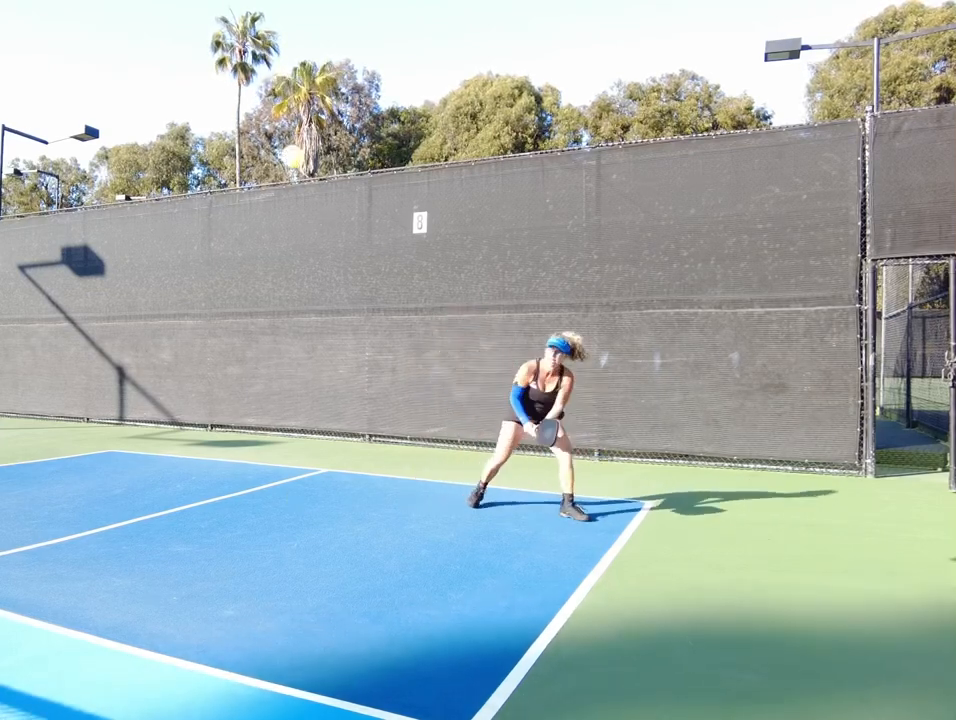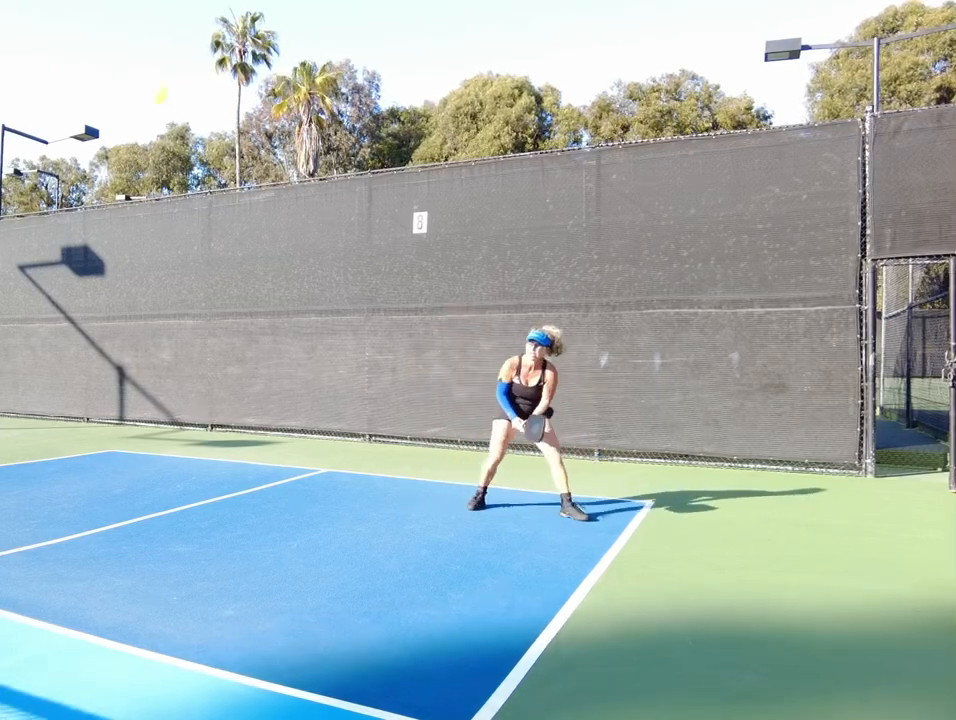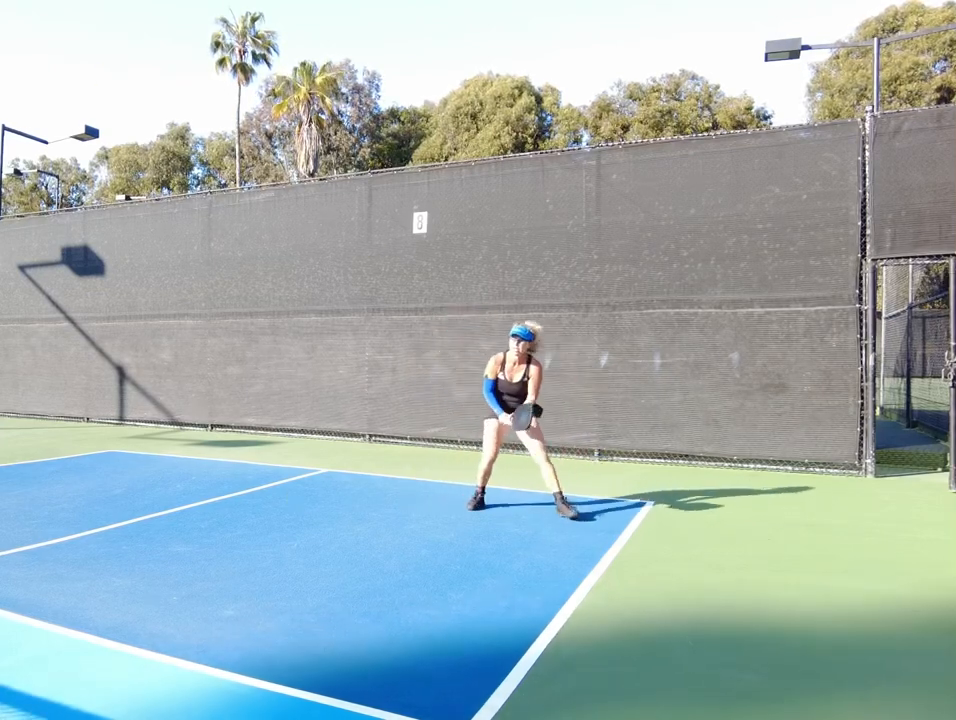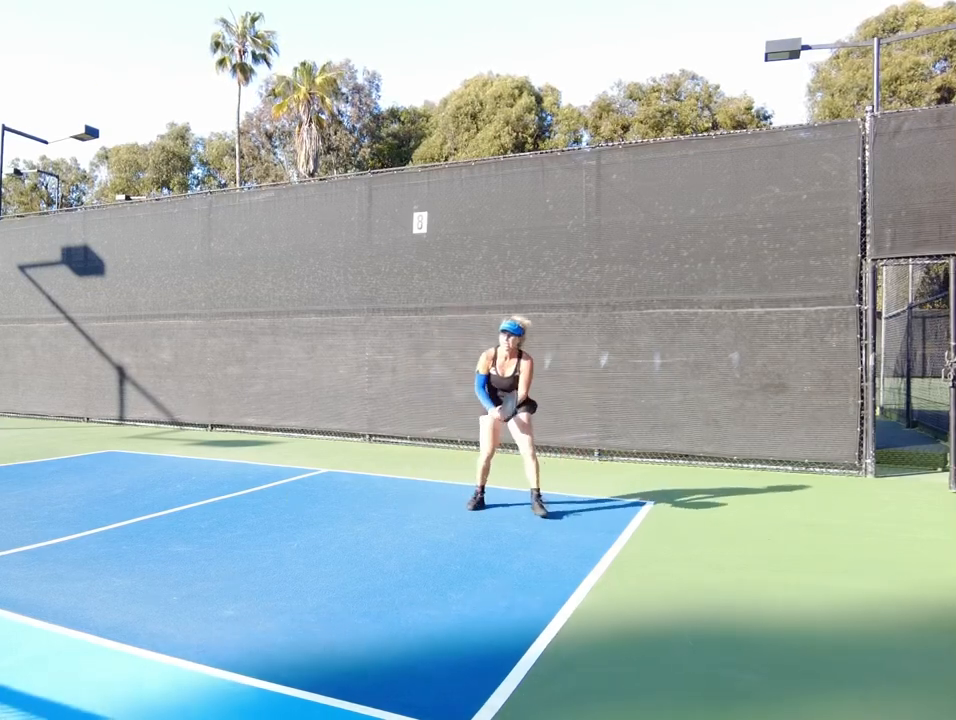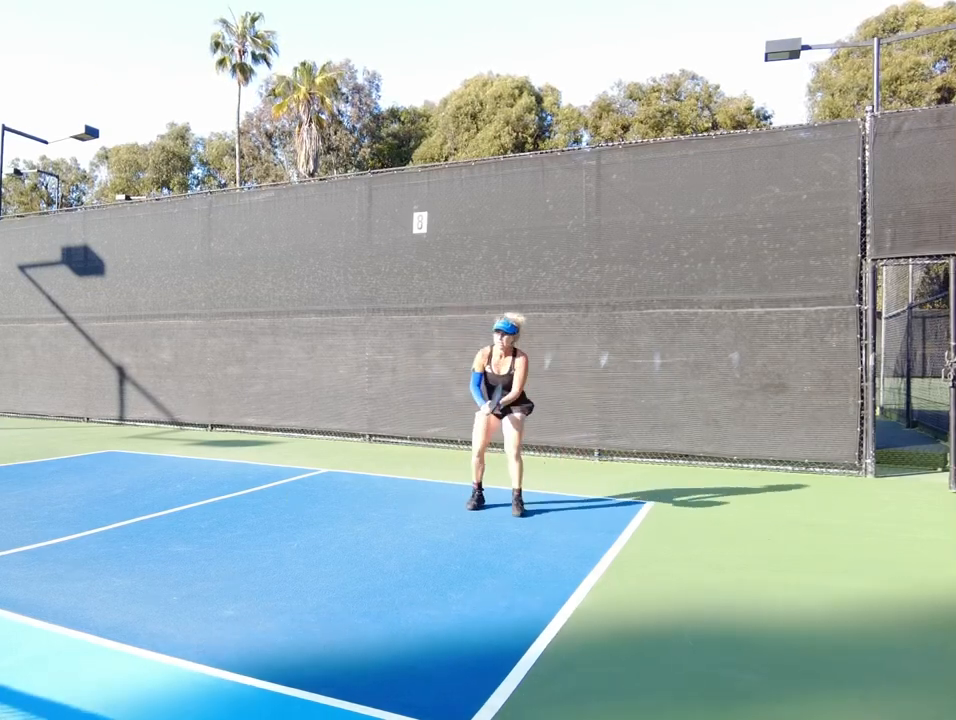
dt=0.1s
person 1, frame 1
left shoulder: (567, 377)
right shoulder: (529, 368)
left elbow: (557, 408)
right elbow: (514, 398)
right wrist: (526, 422)
left hip: (545, 417)
right hip: (519, 412)
left knee: (566, 454)
right knee: (500, 457)
left ankle: (567, 504)
right ankle: (480, 489)
person 1, frame 2
left shoulder: (550, 371)
right shoulder: (511, 364)
left elbow: (545, 402)
right elbow: (501, 394)
left wrist: (530, 419)
right wrist: (514, 418)
left hip: (535, 415)
right hip: (509, 412)
left knee: (554, 456)
right knee: (494, 456)
left ankle: (567, 505)
right ankle: (480, 494)
person 1, frame 3
left shoulder: (535, 366)
right shoulder: (497, 361)
left elbow: (531, 398)
right elbow: (487, 391)
right wrist: (501, 413)
right hip: (498, 410)
left knee: (541, 455)
right knee: (488, 456)
left ankle: (560, 502)
right ankle: (479, 495)
person 1, frame 4
left shoulder: (526, 360)
right shoulder: (488, 356)
left elbow: (523, 393)
right elbow: (479, 387)
left wrist: (506, 409)
right wrist: (491, 408)
left hip: (518, 408)
right hip: (492, 407)
left knee: (528, 450)
right knee: (486, 453)
left ankle: (536, 498)
right ankle: (479, 494)
person 1, frame 5
left shoulder: (521, 358)
right shoulder: (484, 354)
left elbow: (516, 391)
right elbow: (475, 385)
left wrist: (500, 402)
right wrist: (483, 404)
left hip: (513, 406)
right hip: (487, 405)
left knee: (512, 451)
right knee: (477, 449)
left ankle: (517, 497)
right ankle: (477, 493)
